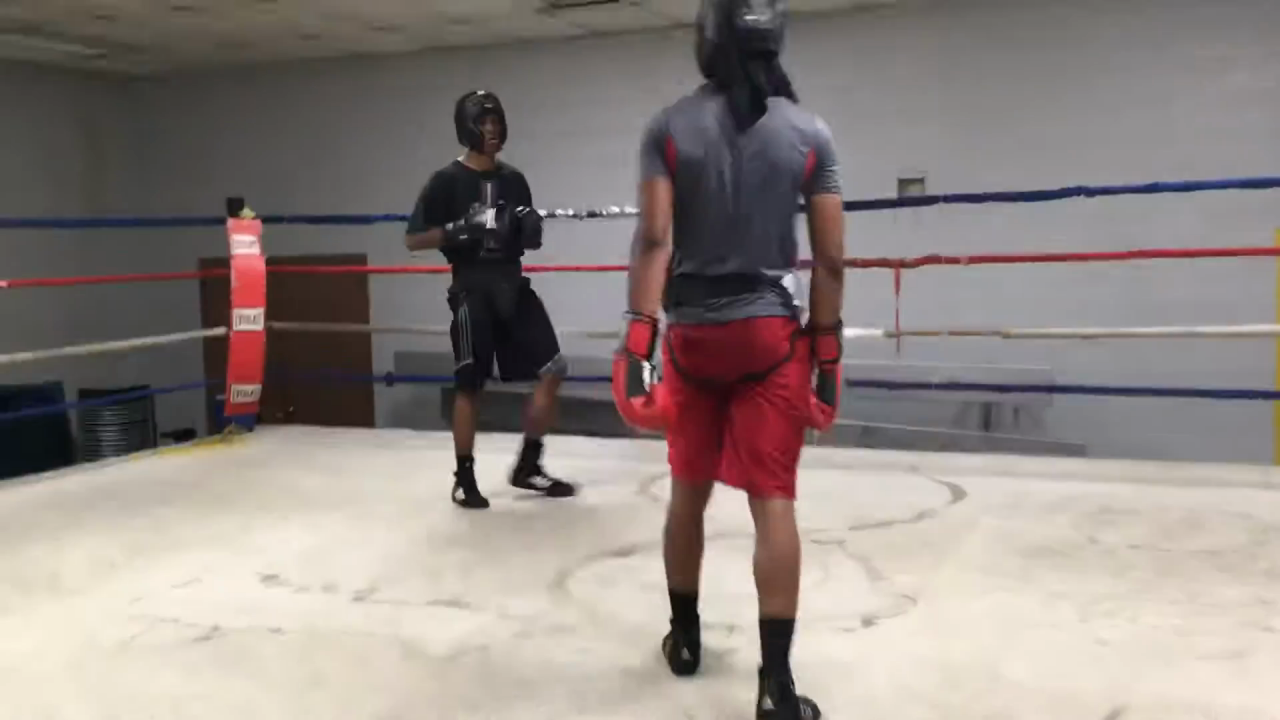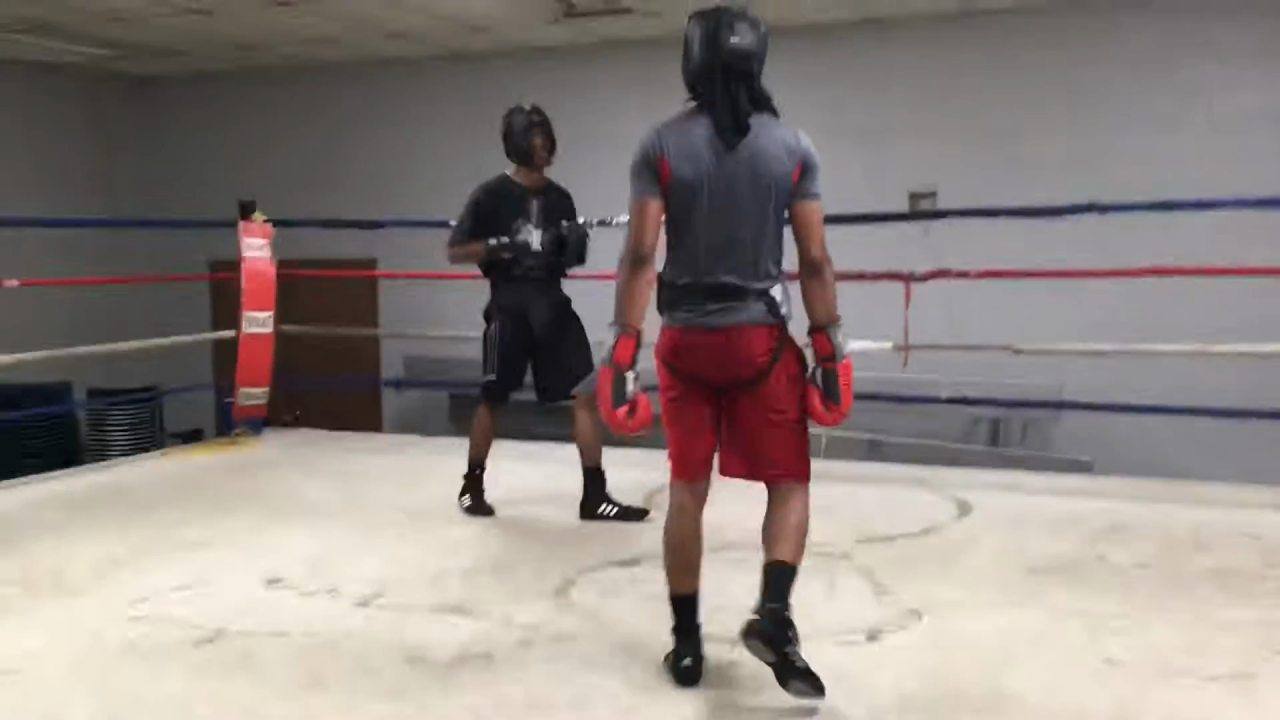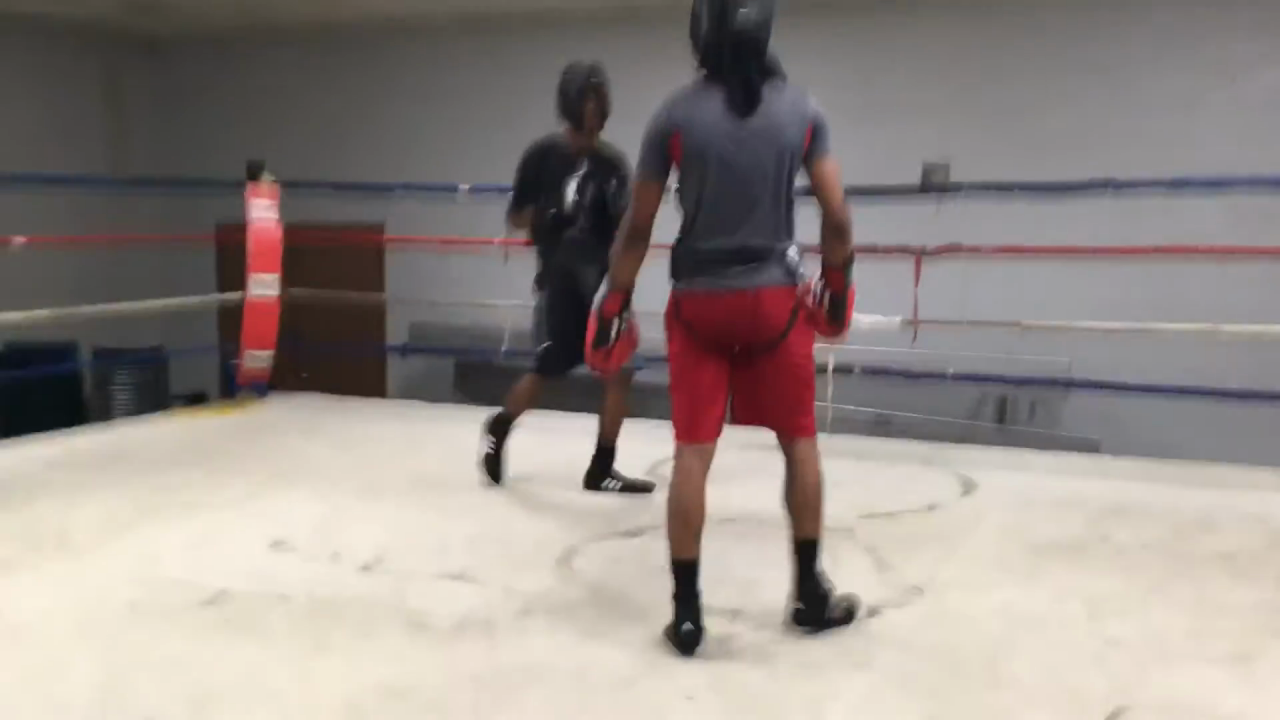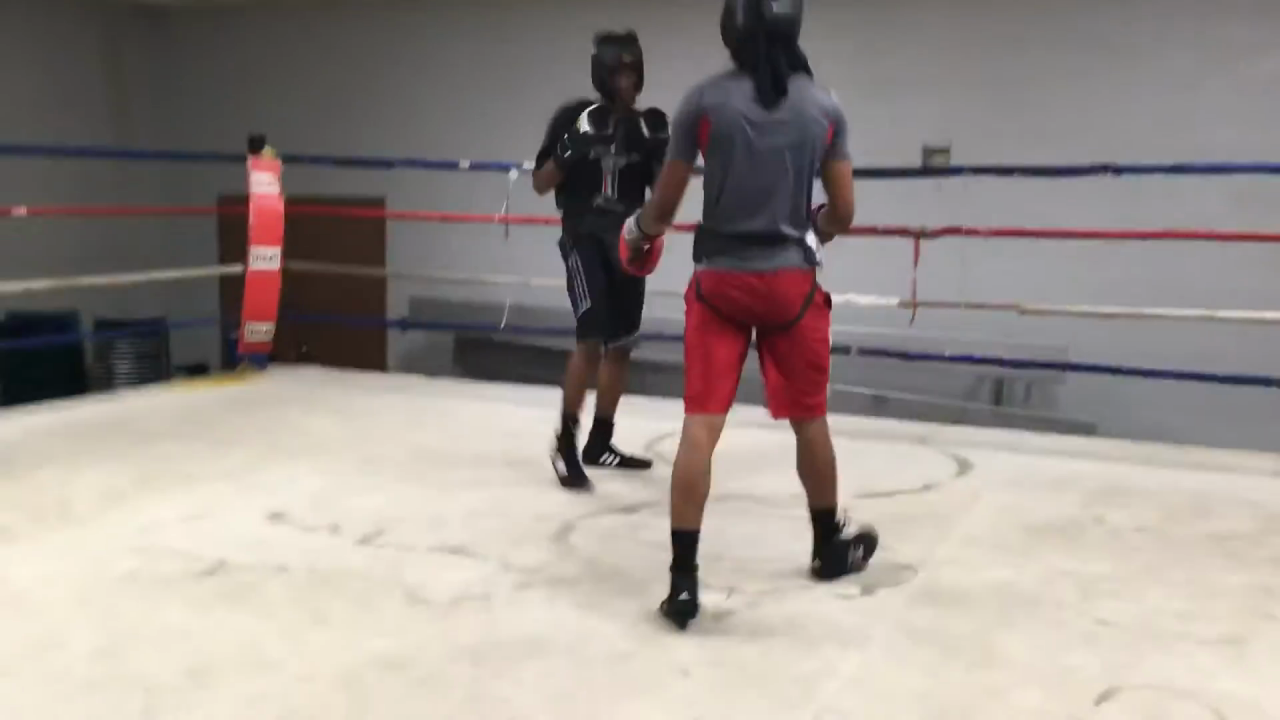
dt=0.2s
person 1, frame 1
left shoulder: (669, 127)
right shoulder: (808, 133)
left elbow: (653, 241)
right elbow: (828, 258)
left wrist: (638, 341)
right wrist: (827, 350)
left hip: (692, 334)
right hip: (770, 335)
left knee: (689, 488)
right knee: (773, 501)
left ankle: (684, 635)
person 1, frame 2
left shoulder: (661, 144)
right shoulder: (791, 145)
left elbow: (640, 256)
right elbow: (815, 262)
left wrist: (622, 351)
right wrist: (827, 348)
left hip: (686, 336)
right hip: (759, 336)
left knee: (688, 489)
right knee: (788, 484)
left ankle: (686, 642)
right ankle: (773, 612)
person 1, frame 3
left shoulder: (675, 115)
right shoulder: (800, 111)
left elbow: (638, 226)
right elbow: (837, 218)
left wrist: (613, 303)
right wrist: (836, 285)
left hip: (698, 303)
right hip: (773, 299)
left knee: (692, 455)
right knee: (798, 443)
left ankle: (686, 610)
right ankle: (808, 591)
person 1, frame 4
left shoulder: (705, 100)
right shoulder: (824, 107)
left elbow: (666, 203)
right elbow: (841, 213)
left wrist: (640, 235)
left hip: (719, 280)
right hip: (790, 282)
left knee: (700, 426)
right knee: (809, 421)
left ankle: (682, 582)
right ankle: (830, 545)
person 2, frame 1
left shoulder: (514, 180)
right shoulder: (447, 180)
right elbow: (413, 238)
left wrist: (529, 231)
right wrist: (460, 230)
left hip: (512, 283)
right hip: (472, 289)
left knee: (550, 370)
right knee: (469, 386)
left ankle: (528, 465)
right ankle: (464, 478)
person 2, frame 2
left shoulder: (561, 197)
right shoulder: (493, 194)
right elbow: (457, 252)
left wrist: (574, 249)
right wrist: (504, 246)
left hip: (553, 303)
right hip: (511, 306)
left knee: (588, 393)
right knee: (494, 398)
left ankle: (595, 495)
right ankle: (472, 485)
person 2, frame 3
left shoulder: (613, 163)
right shoulder: (543, 155)
right elbow: (516, 220)
left wrist: (621, 211)
right wrist: (553, 206)
left hip: (603, 270)
right hip: (560, 270)
left knee: (620, 370)
right knee: (548, 368)
left ankle: (602, 468)
right ankle: (499, 431)
person 2, frame 4
left shoulder: (644, 126)
right shoulder: (574, 115)
right elbow: (541, 183)
left wrist: (661, 154)
right wrist: (571, 144)
right hip: (583, 237)
left knee: (618, 346)
right knee: (591, 335)
left ankle: (600, 442)
right ankle: (566, 441)
